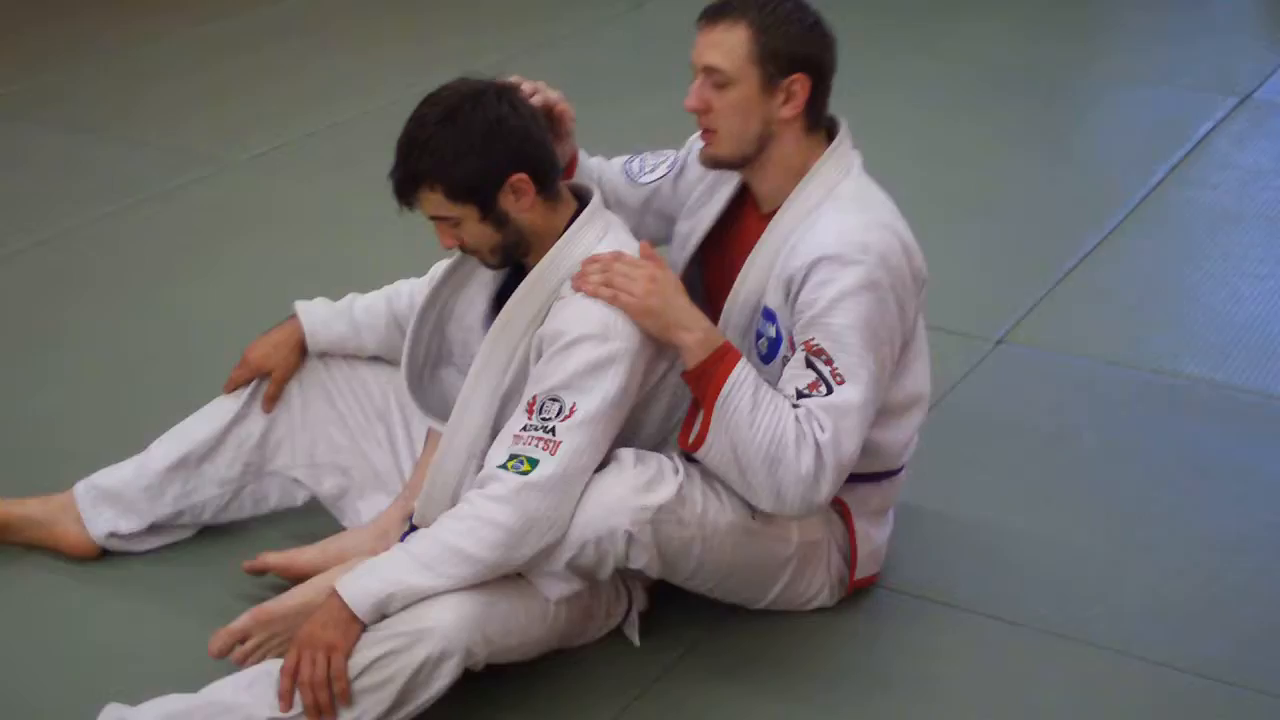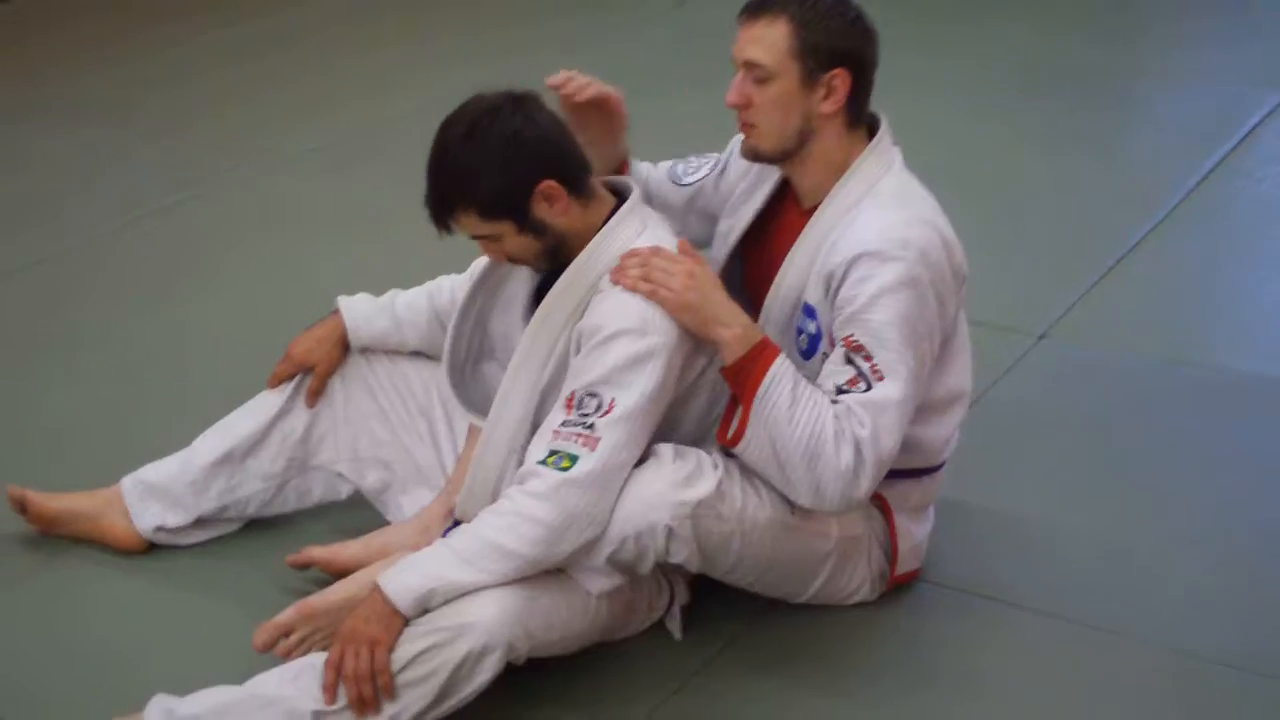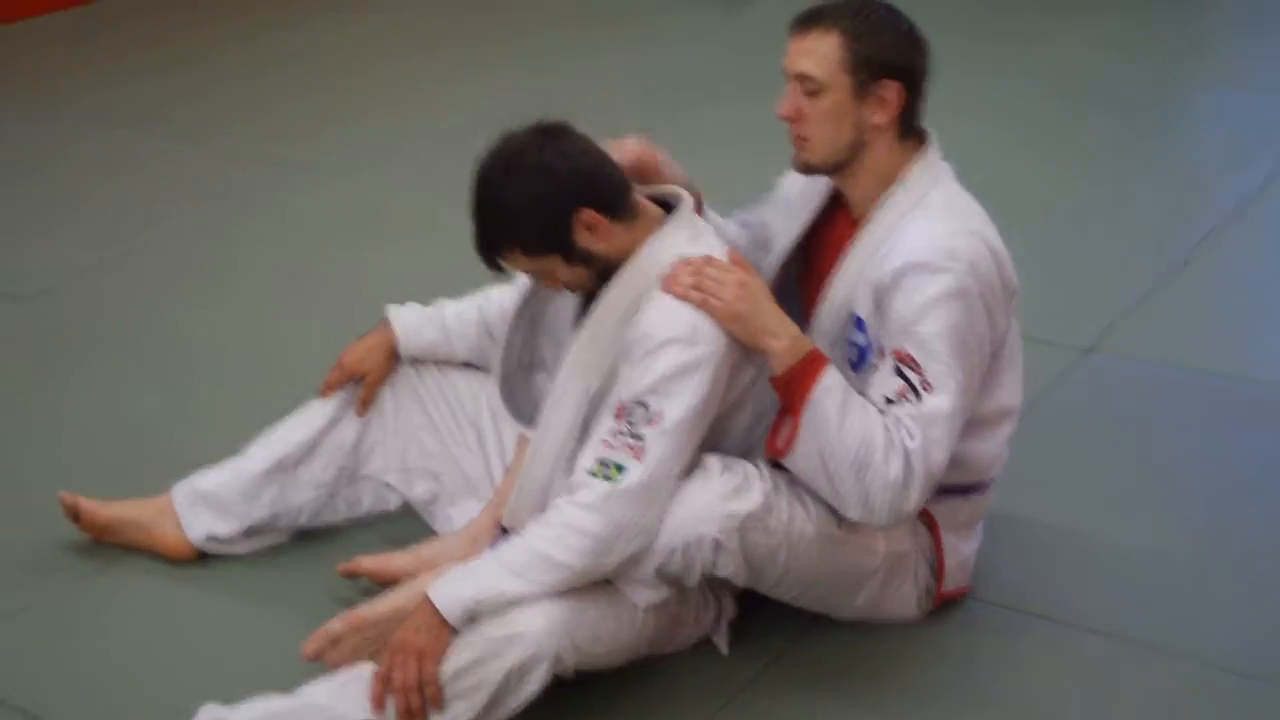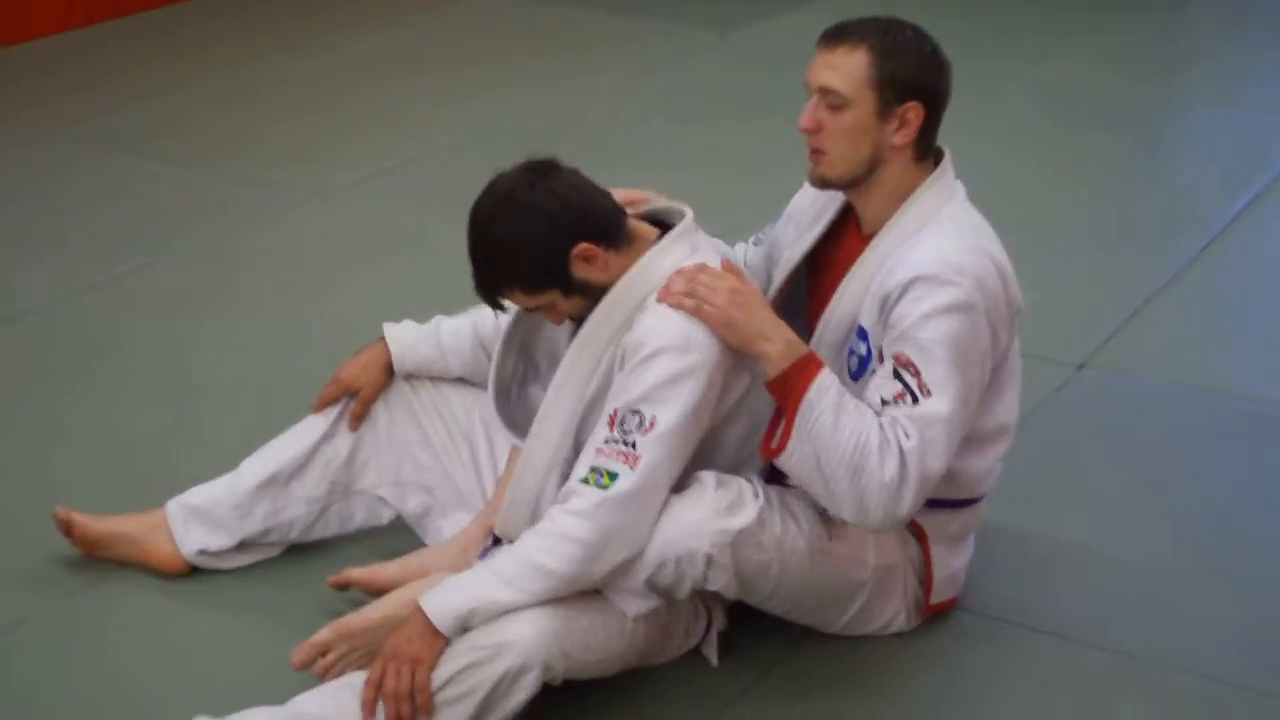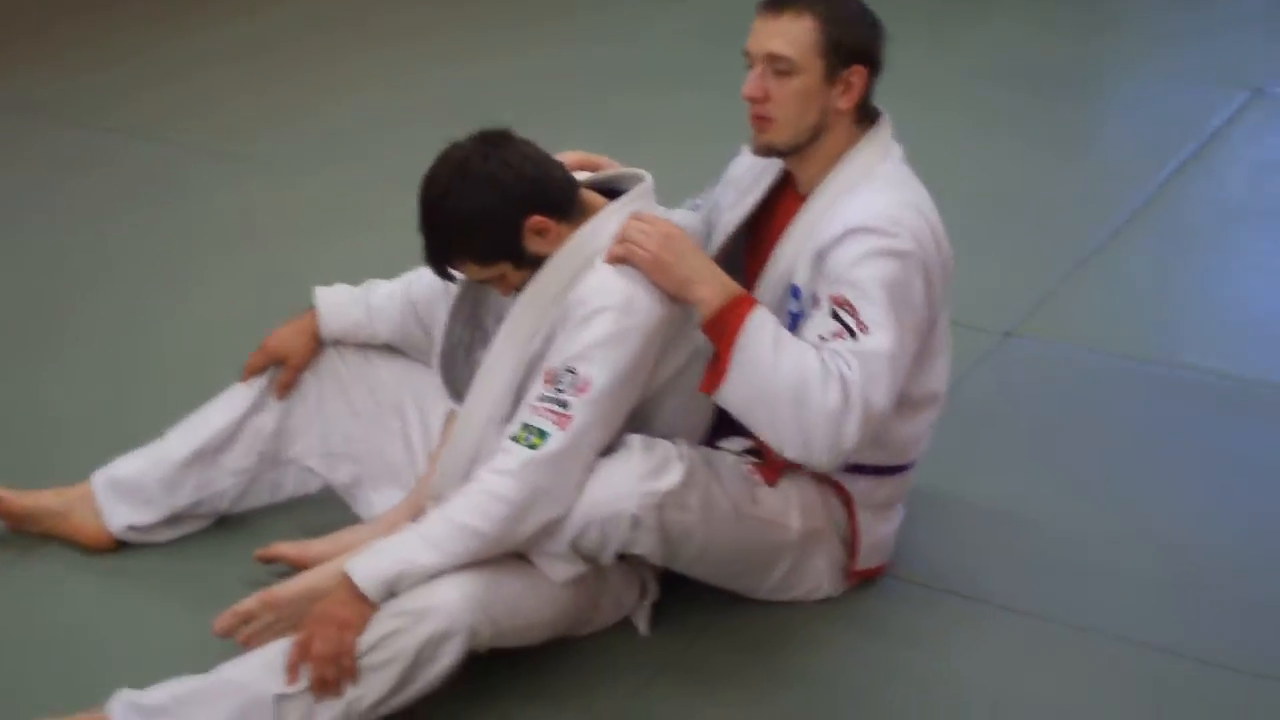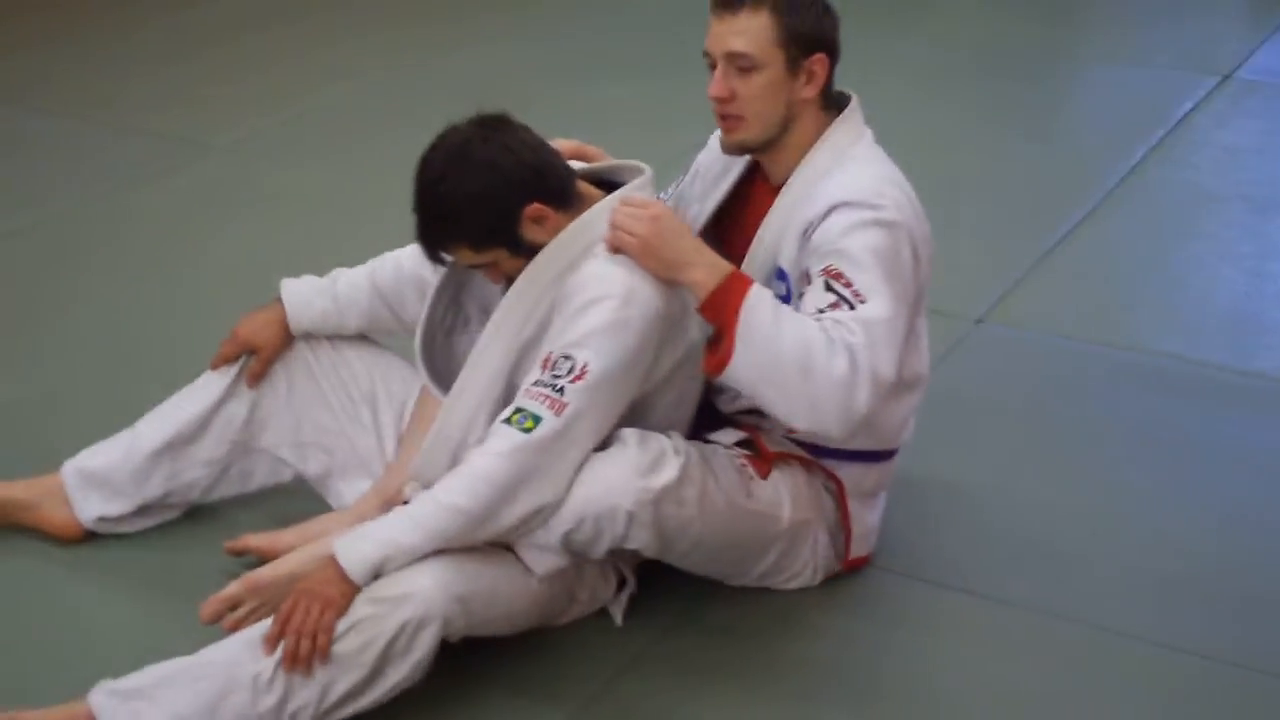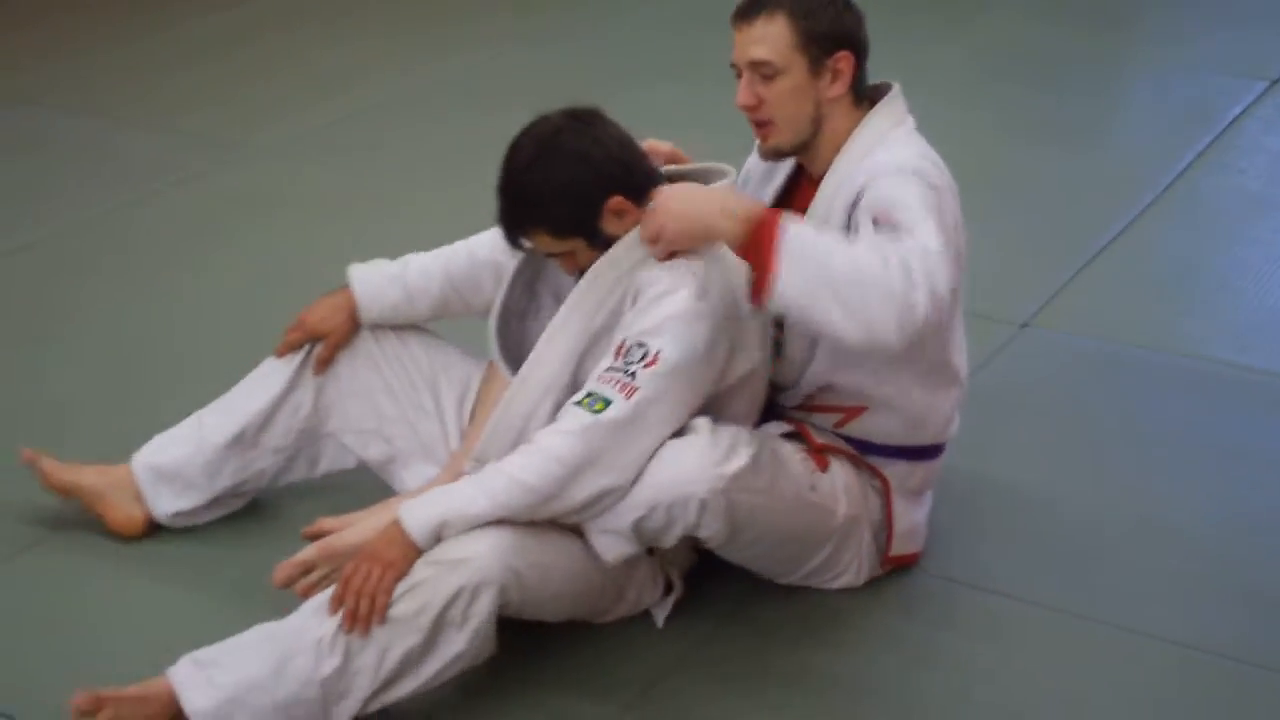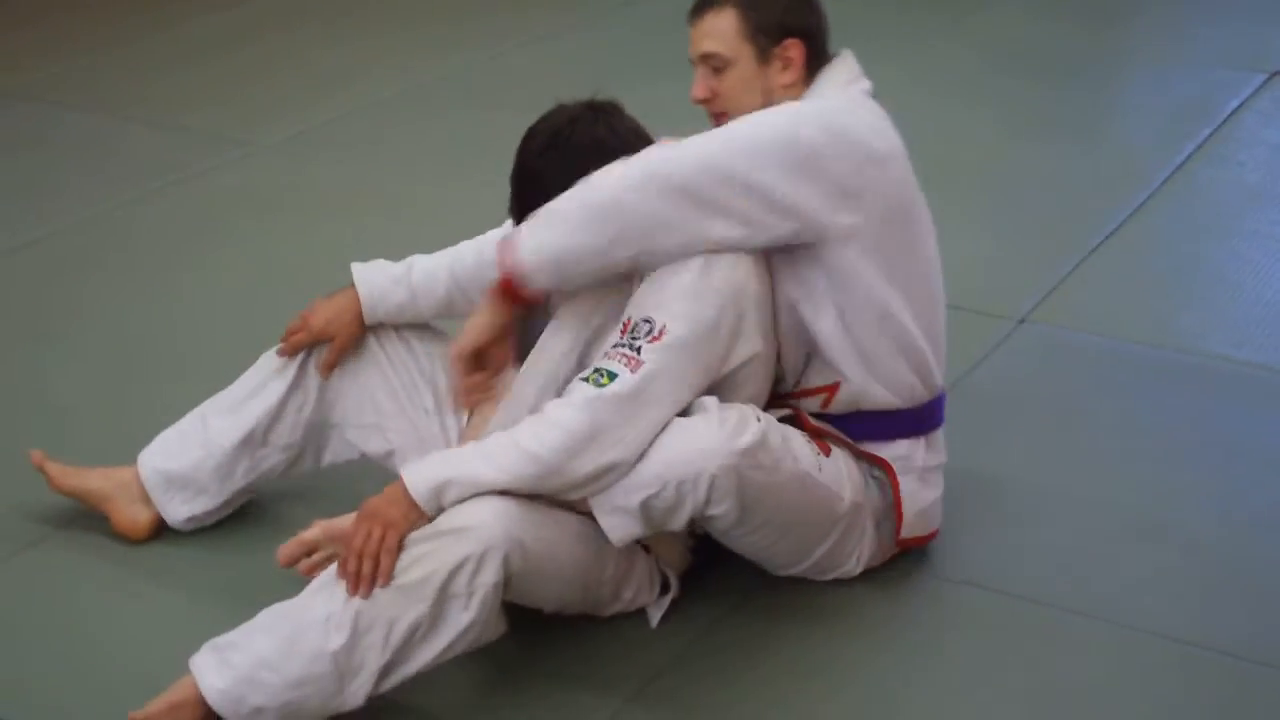
dt=0.3s
person 1, frame 1
left shoulder: (599, 322)
right shoulder: (522, 232)
left elbow: (517, 518)
right elbow: (434, 302)
left wrist: (354, 599)
right wrist: (306, 329)
right hip: (479, 473)
left knee: (433, 626)
right knee: (289, 390)
right ankle: (92, 515)
person 1, frame 2
left shoulder: (637, 317)
right shoulder: (566, 228)
left elbow: (559, 511)
right elbow: (474, 300)
left wrist: (395, 593)
right wrist: (347, 324)
right hip: (518, 467)
left knee: (475, 618)
right knee: (336, 382)
right ankle: (134, 509)
person 1, frame 3
left shoulder: (683, 327)
right shoulder: (629, 231)
left elbow: (605, 522)
right elbow: (519, 314)
left wrist: (445, 605)
right wrist: (399, 335)
right hip: (580, 474)
left knee: (525, 630)
right knee: (389, 392)
right ankle: (187, 518)
person 1, frame 4
left shoulder: (678, 339)
right shoulder: (628, 246)
left elbow: (599, 531)
right elbow: (509, 333)
left wrist: (439, 616)
right wrist: (393, 351)
right hip: (570, 491)
left knee: (514, 638)
right knee: (381, 408)
right ankle: (181, 534)
person 1, frame 5
left shoulder: (618, 304)
right shoulder: (574, 217)
left elbow: (525, 488)
right elbow: (450, 299)
left wrist: (365, 581)
right wrist: (321, 319)
right hip: (497, 454)
left knee: (439, 606)
right knee: (314, 375)
right ankle: (111, 505)
person 1, frame 6
left shoulder: (618, 297)
right shoulder: (559, 204)
left elbow: (516, 475)
right elbow: (422, 277)
left wrist: (353, 564)
right wrist: (293, 309)
right hip: (474, 445)
left knee: (417, 593)
right knee: (283, 364)
right ankle: (80, 496)
person 1, frame 7
left shoulder: (694, 293)
right shoulder: (623, 213)
left elbow: (586, 460)
right elbow: (496, 260)
left wrist: (417, 525)
right wrist: (360, 296)
right hip: (532, 445)
left knee: (473, 561)
right knee: (344, 349)
right ankle: (149, 488)
person 1, frame 8
left shoulder: (707, 277)
left elbow: (593, 432)
left hip: (622, 537)
left knee: (481, 529)
right knee: (345, 341)
right ankle: (156, 489)
person 2, frame 1
left shoulder: (853, 255)
right shoulder: (724, 163)
left elbow: (802, 475)
right elbow: (609, 198)
left wrist: (690, 334)
right wrist: (556, 154)
left hip: (806, 527)
right hip: (714, 442)
left knee: (624, 500)
person 2, frame 2
left shoulder: (893, 252)
right shoulder: (766, 160)
left elbow: (841, 472)
right elbow: (654, 205)
left wrist: (729, 329)
right wrist: (606, 153)
left hip: (848, 521)
right hip: (755, 436)
left knee: (661, 495)
person 2, frame 3
left shoulder: (943, 264)
right shoulder: (823, 178)
left elbow: (888, 484)
right elbow: (738, 259)
left wrist: (778, 340)
left hip: (896, 537)
right hip: (810, 448)
left knee: (711, 507)
person 2, frame 4
left shoulder: (949, 278)
right shoulder: (832, 195)
left elbow: (884, 488)
right elbow: (747, 282)
left wrist: (773, 345)
left hip: (887, 548)
right hip: (806, 463)
left knee: (707, 527)
person 2, frame 5
left shoulder: (883, 232)
right shoulder: (773, 157)
left elbow: (830, 423)
right elbow: (693, 244)
left wrist: (707, 288)
left hip: (819, 508)
right hip: (736, 426)
left knee: (630, 484)
person 2, frame 6
left shoulder: (865, 211)
right shoulder: (740, 149)
left elbow: (839, 395)
right elbow: (664, 243)
left wrist: (700, 270)
left hip: (807, 493)
right hip: (712, 413)
left knee: (628, 483)
person 2, frame 7
left shoulder: (903, 178)
right shoulder: (790, 155)
left elbow: (901, 306)
left wrist: (740, 219)
right wrist: (682, 190)
left hip: (858, 488)
right hip: (773, 415)
left knee: (703, 467)
person 2, frame 8
left shoulder: (825, 138)
right shoulder: (802, 139)
left elbow: (648, 196)
left wrist: (502, 296)
left hip: (864, 487)
right hip: (793, 415)
left knee: (721, 446)
